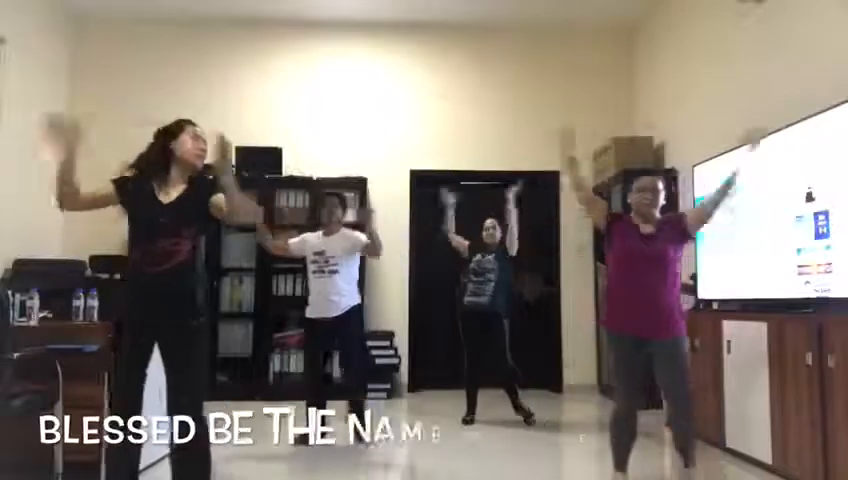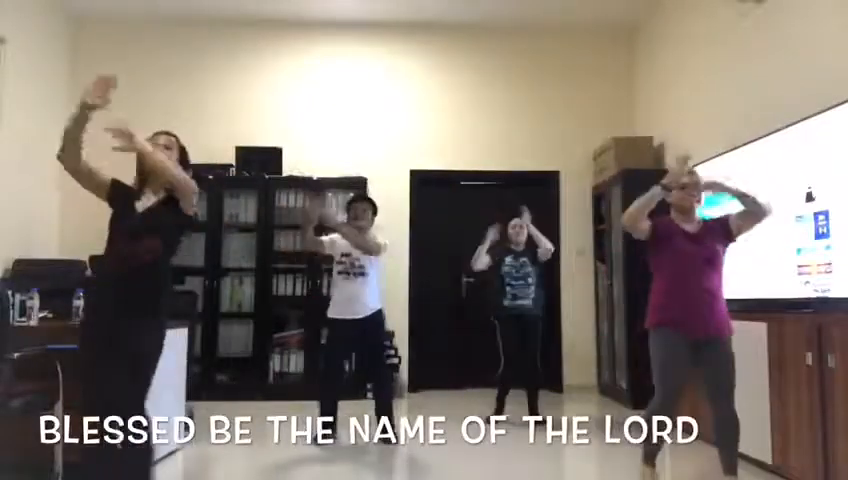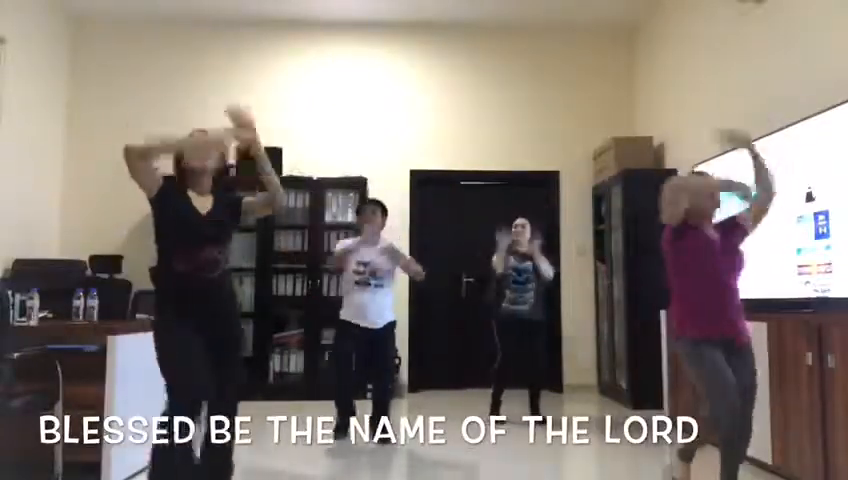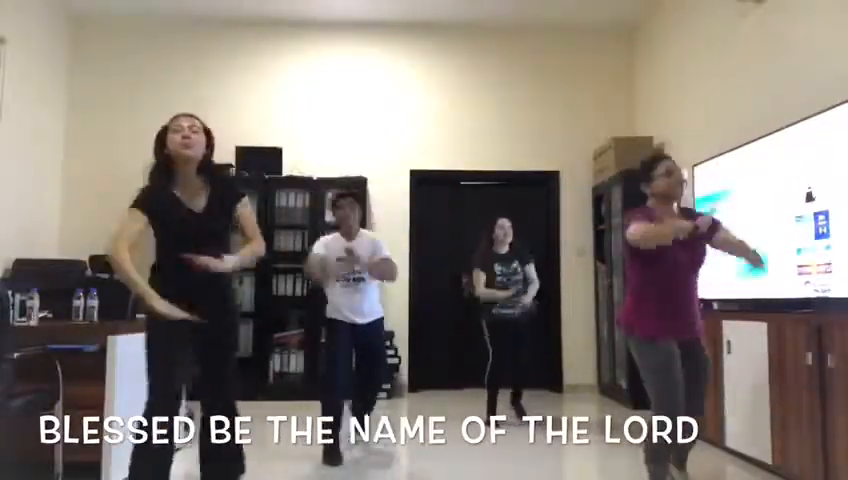
dt=1s
person 1, frame 1
left shoulder: (205, 192)
right shoulder: (134, 187)
left elbow: (244, 215)
right elbow: (70, 201)
left wrist: (225, 175)
right wrist: (68, 155)
left hip: (182, 312)
right hip: (135, 309)
left knee: (187, 410)
right knee: (124, 407)
person 1, frame 2
left shoulder: (181, 203)
right shoulder: (121, 194)
left elbow: (186, 185)
right elbow: (69, 159)
left wrist: (137, 144)
right wrist: (84, 110)
left hip: (144, 315)
right hip: (101, 310)
left knee: (128, 407)
right knee: (95, 411)
person 1, frame 3
left shoulder: (231, 202)
right shoulder: (166, 193)
left elbow: (275, 199)
right elbow: (133, 153)
left wrist: (255, 145)
right wrist: (189, 141)
left hip: (221, 312)
right hip: (175, 312)
left knee: (224, 405)
right knee: (185, 400)
person 1, frame 4
left shoulder: (226, 190)
right shoulder: (154, 196)
left elbow: (257, 243)
right elbow: (118, 252)
left wrist: (229, 262)
right wrist: (153, 299)
left hip: (217, 309)
right hip: (171, 310)
left knee: (220, 401)
right knee: (163, 402)
person 2, frame 1
left shoulder: (677, 227)
right shoulder: (615, 225)
left elbow: (715, 202)
right elbow: (585, 196)
left wrist: (739, 168)
right wrist: (569, 161)
left hip: (667, 328)
right hip: (623, 328)
left knee: (682, 400)
right knee: (626, 400)
person 2, frame 2
left shoulder: (718, 229)
right shoulder: (658, 229)
left elbow: (761, 212)
right elbow: (628, 220)
left wrist: (725, 189)
right wrist: (665, 183)
left hip: (714, 329)
right hip: (669, 327)
left knee: (725, 405)
right knee: (666, 402)
person 2, frame 3
left shoulder: (729, 232)
right shoulder: (678, 234)
left elbow: (766, 198)
right elbow: (673, 186)
left wrist: (752, 152)
right wrist: (723, 183)
left hip: (734, 337)
right hip: (695, 338)
left knee: (743, 414)
right knee: (728, 407)
person 2, frame 4
left shoulder: (699, 220)
right shoulder: (639, 220)
left elbow: (737, 246)
right elbow: (645, 238)
left wrist: (755, 258)
right wrist: (693, 227)
left hip: (688, 328)
right hip: (648, 329)
left knee: (693, 408)
right knee: (667, 410)
person 3, frame 1
left shoulder: (352, 237)
right shoulder: (308, 239)
left elbow: (375, 251)
right elbow: (276, 248)
left wrist: (370, 229)
right wrist: (261, 227)
left hip: (347, 313)
right hip: (316, 315)
left knee: (354, 368)
right knee: (314, 372)
left ankle: (357, 421)
person 3, frame 2
left shoulder: (375, 241)
right shoulder: (335, 241)
left elbow: (369, 249)
right elbow: (310, 244)
left wrist: (337, 225)
right wrist: (310, 222)
left hip: (370, 317)
right hip: (338, 318)
left knee: (380, 374)
right knee: (330, 374)
left ankle: (385, 426)
right ankle: (328, 427)
person 3, frame 3
left shoulder: (391, 249)
right shoulder: (348, 245)
left elbow: (418, 274)
right elbow: (334, 262)
left wrist: (400, 259)
right wrist: (358, 244)
left hip: (382, 325)
right hip: (350, 323)
left knee: (383, 379)
right knee: (342, 377)
left ankle: (377, 426)
right ankle: (344, 420)
person 3, frame 4
left shoulder: (373, 241)
right shoulder: (325, 243)
left elbow: (391, 274)
right elbow: (311, 269)
left wrist: (363, 263)
right wrist: (326, 273)
left hip: (371, 321)
right hip: (339, 320)
left knee: (373, 376)
right knee: (335, 380)
left ankle: (359, 418)
right ankle: (332, 442)
person 4, frame 1
left shoulder: (506, 252)
right shoulder: (471, 250)
left elbow: (512, 228)
right elbow: (450, 233)
left wrist: (510, 202)
right wrist: (450, 207)
left hip: (494, 314)
right hip: (469, 314)
left knee: (503, 360)
right knee: (472, 361)
left ankle: (518, 404)
right ankle: (470, 410)
person 4, frame 2
left shoulder: (534, 253)
right shoulder: (499, 253)
left elbow: (550, 249)
right elbow: (475, 265)
left wrist: (531, 227)
right wrist: (487, 241)
left hip: (533, 317)
right hip: (507, 316)
left knee: (532, 363)
right knee: (509, 363)
left ankle: (534, 411)
right ankle: (498, 410)
person 4, frame 3
left shoulder: (539, 256)
right shoulder: (505, 253)
left elbow: (549, 275)
right elbow: (497, 268)
left wrist: (536, 255)
right wrist: (501, 249)
left hip: (533, 318)
right hip: (506, 317)
left knee: (535, 363)
right knee: (505, 361)
left ankle: (535, 411)
right ankle: (494, 410)
person 4, frame 4
left shoulder: (521, 255)
right shoulder: (484, 257)
left elbow: (534, 281)
right elbow: (479, 291)
left wrist: (529, 296)
right wrist: (505, 294)
left hip: (519, 318)
right hip: (494, 318)
left knee: (520, 359)
right knee: (497, 359)
left ankle: (516, 401)
right ankle: (491, 412)
